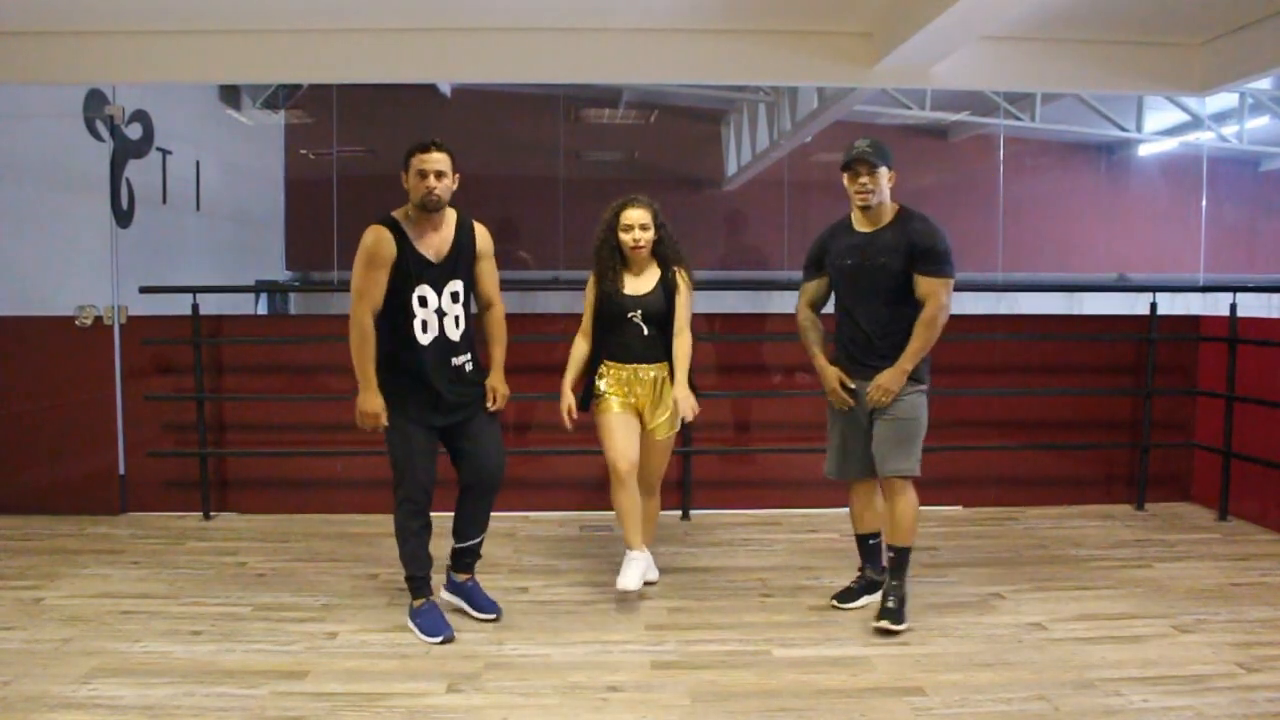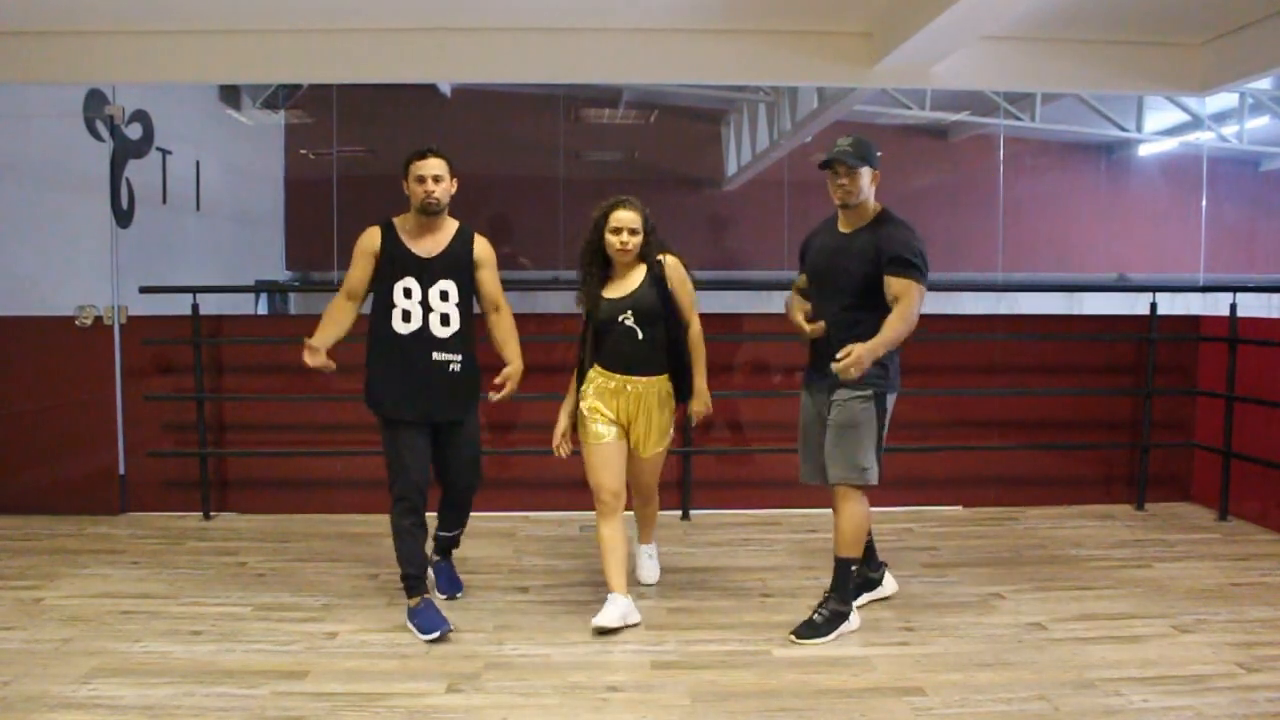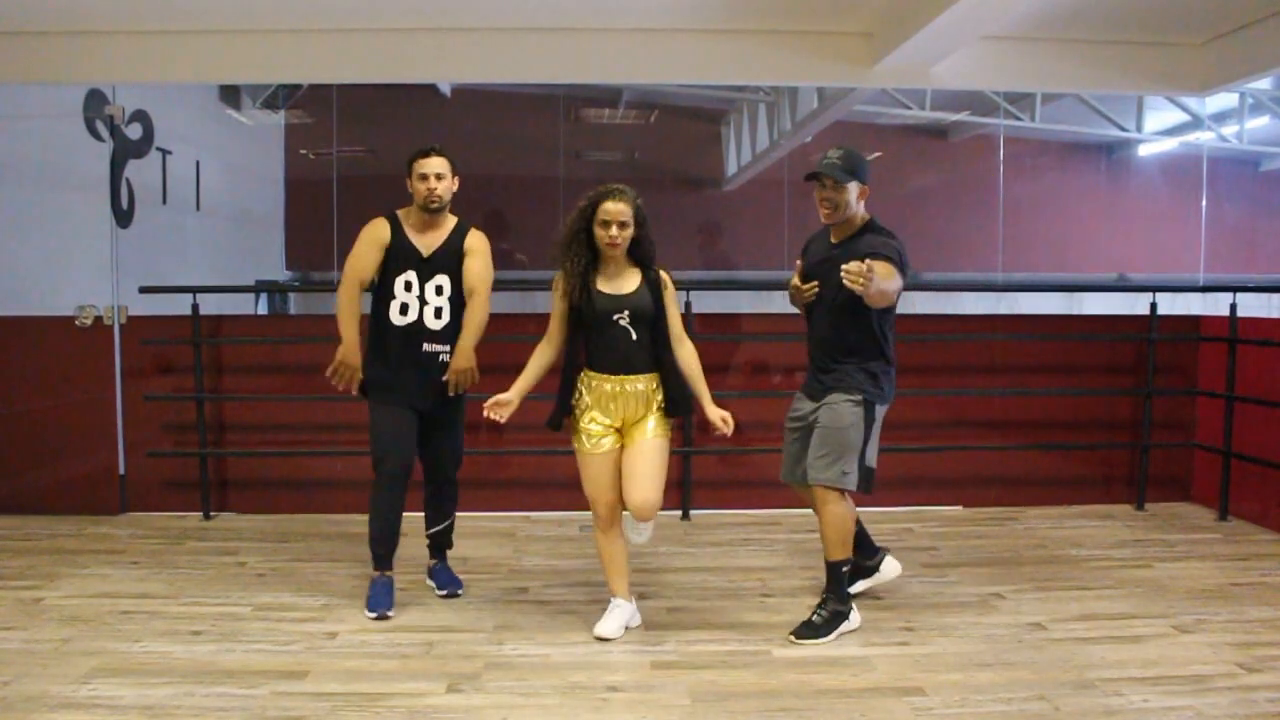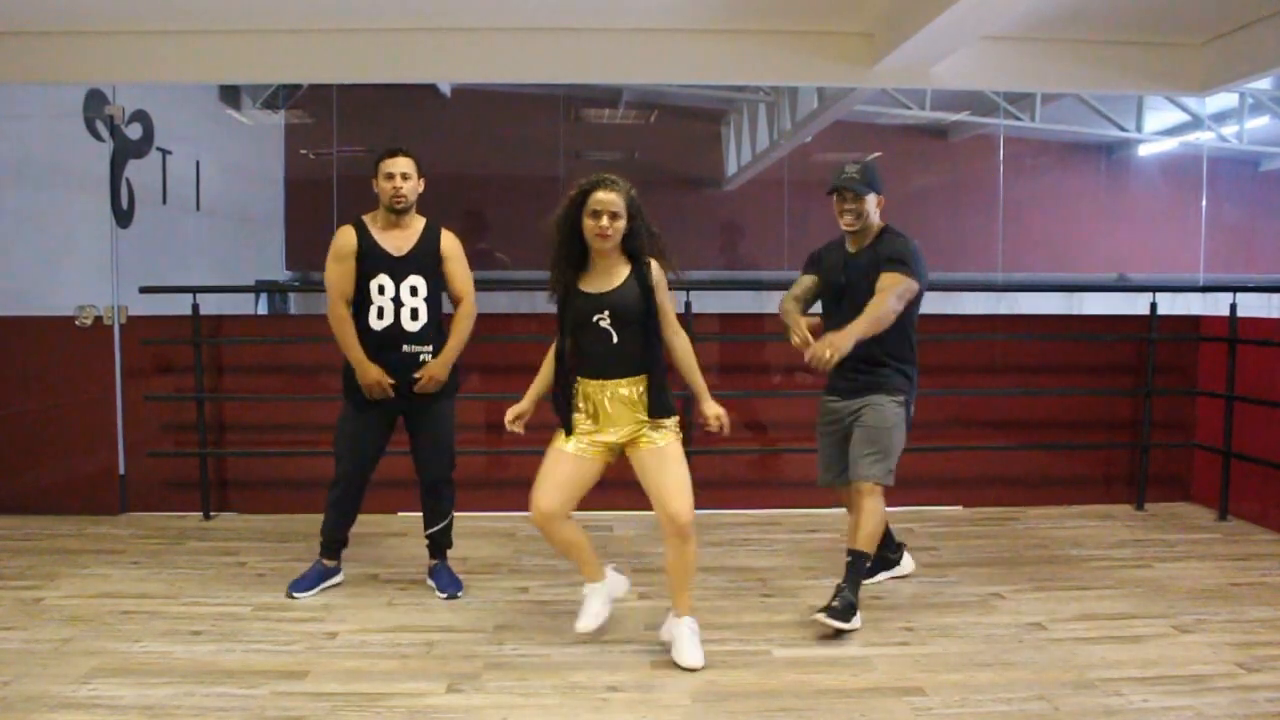
dt=0.3s
person 1, frame 1
left shoulder: (921, 233)
right shoulder: (830, 240)
left elbow: (936, 306)
right elbow: (807, 305)
left wrist: (901, 369)
right wrist: (821, 364)
left hip: (901, 377)
right hip: (848, 377)
left knee: (896, 477)
right knee: (860, 477)
left ankle: (897, 583)
right ankle: (872, 575)
person 1, frame 2
left shoulder: (896, 237)
right shoulder: (818, 237)
left elbow: (907, 306)
right elbow: (798, 291)
left wrist: (871, 350)
right wrist: (799, 317)
left hip: (865, 381)
right hip: (819, 378)
left knee: (848, 484)
right knee: (838, 483)
left ankle: (840, 602)
right ankle: (871, 573)
person 1, frame 3
left shoulder: (880, 246)
right shoulder: (817, 242)
left elbow: (887, 288)
left wrist: (871, 285)
right wrist: (796, 294)
left hip: (857, 387)
right hip: (815, 383)
left knee: (827, 486)
right knee: (804, 481)
left ankle: (838, 604)
right ankle: (870, 558)
person 1, frame 4
left shoulder: (899, 252)
right shoulder: (827, 254)
left elbow: (888, 303)
right elbow: (794, 297)
left wrist: (847, 336)
right wrist: (796, 323)
left hip: (886, 388)
right hip: (840, 388)
left knee: (867, 484)
right knee: (845, 482)
left ankle: (848, 593)
right ankle: (890, 554)
person 2, frame 1
left shoulder: (475, 234)
right shoulder: (381, 240)
left elbow: (491, 305)
right elbow: (364, 318)
left wrist: (497, 371)
right wrist: (367, 389)
left hip: (465, 384)
right hip: (406, 391)
left knee: (487, 474)
right knee: (415, 494)
left ankle: (463, 574)
right ankle: (420, 599)
person 2, frame 2
left shoulder: (475, 245)
right shoulder: (377, 239)
left elbow: (497, 308)
right elbow: (349, 298)
left wrist: (513, 359)
right wrist: (320, 341)
left hip: (458, 389)
right hip: (398, 391)
left knee: (462, 483)
right knee: (409, 492)
left ankle: (442, 555)
right ankle: (417, 596)
person 2, frame 3
left shoulder: (472, 241)
right shoulder: (380, 230)
left elbow: (478, 298)
right elbow: (351, 287)
left wrist: (466, 349)
right wrist: (349, 345)
left hip: (443, 377)
right hip: (390, 378)
left knee: (443, 474)
right knee: (390, 475)
left ankle: (438, 560)
right ankle: (382, 573)
person 2, frame 4
left shoulder: (443, 240)
right shoulder: (349, 238)
left elbow: (466, 303)
right elbow: (337, 305)
left wrist: (445, 360)
right wrist: (361, 365)
left hip: (428, 379)
right hip: (369, 378)
left knee: (437, 474)
right knee: (350, 472)
left ankle: (439, 561)
right ankle: (329, 561)
person 3, frame 1
left shoulder: (675, 277)
right shoulder: (602, 278)
left elbow: (682, 334)
right elbow: (586, 335)
left wrist: (680, 385)
right wrist: (568, 386)
left hip: (660, 384)
right hip: (613, 383)
left knee: (652, 481)
right knee: (623, 469)
left ankle: (643, 549)
right ankle: (633, 555)
person 3, frame 2
left shoulder: (666, 268)
right shoulder: (595, 287)
left elbow: (693, 326)
right elbow: (586, 351)
left wrist: (700, 387)
right wrist: (566, 411)
left hip: (654, 396)
right hip: (601, 396)
left knee: (644, 489)
right knee: (608, 498)
left ankle: (646, 545)
right ankle: (619, 600)
person 3, frame 3
left shoulder: (656, 280)
right shoulder: (571, 278)
left elbow: (679, 343)
right elbow: (553, 341)
left wrist: (708, 404)
right wrist: (516, 392)
left hip: (648, 400)
right hip: (593, 401)
left knee: (643, 504)
right knee: (604, 511)
left ankle: (640, 512)
right ankle: (622, 603)
person 3, frame 4
left shoulder: (648, 271)
right shoulder: (568, 277)
left elbow: (672, 334)
left wrist: (704, 397)
right wrist: (530, 399)
left hip: (646, 408)
right hip: (587, 411)
left knee: (679, 519)
right knee: (545, 510)
left ankle: (681, 620)
right ankle: (600, 581)
